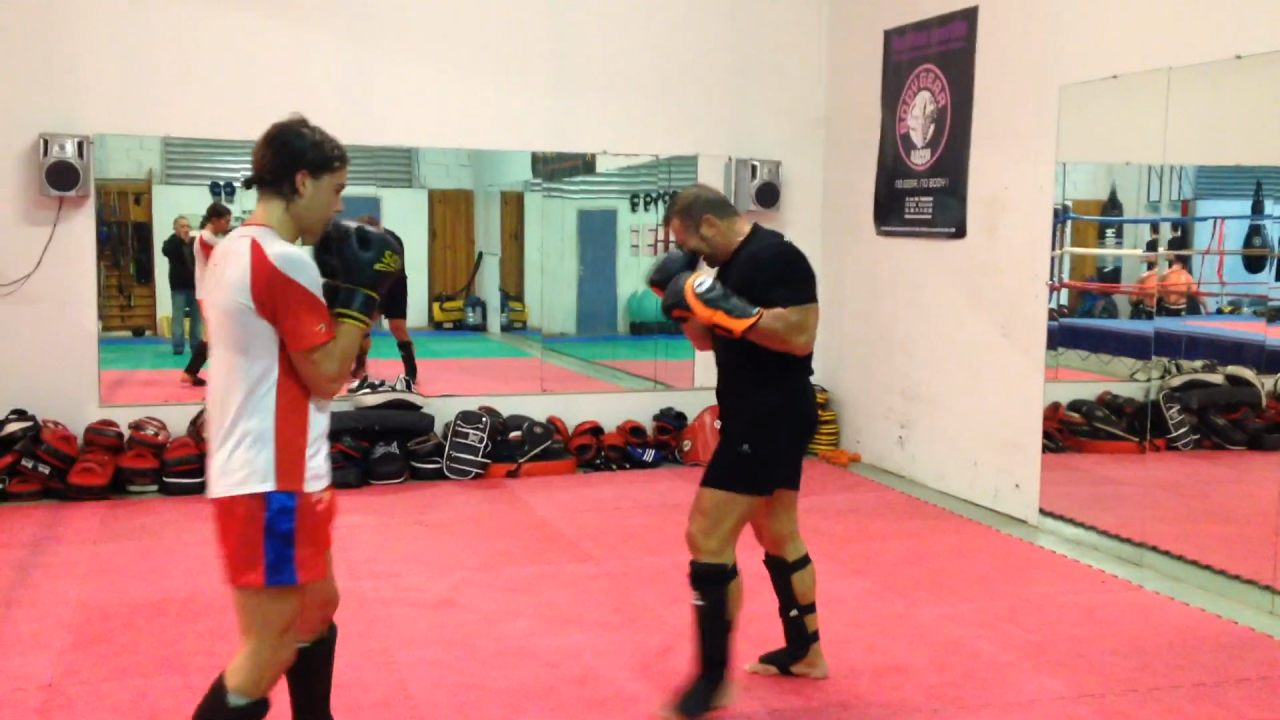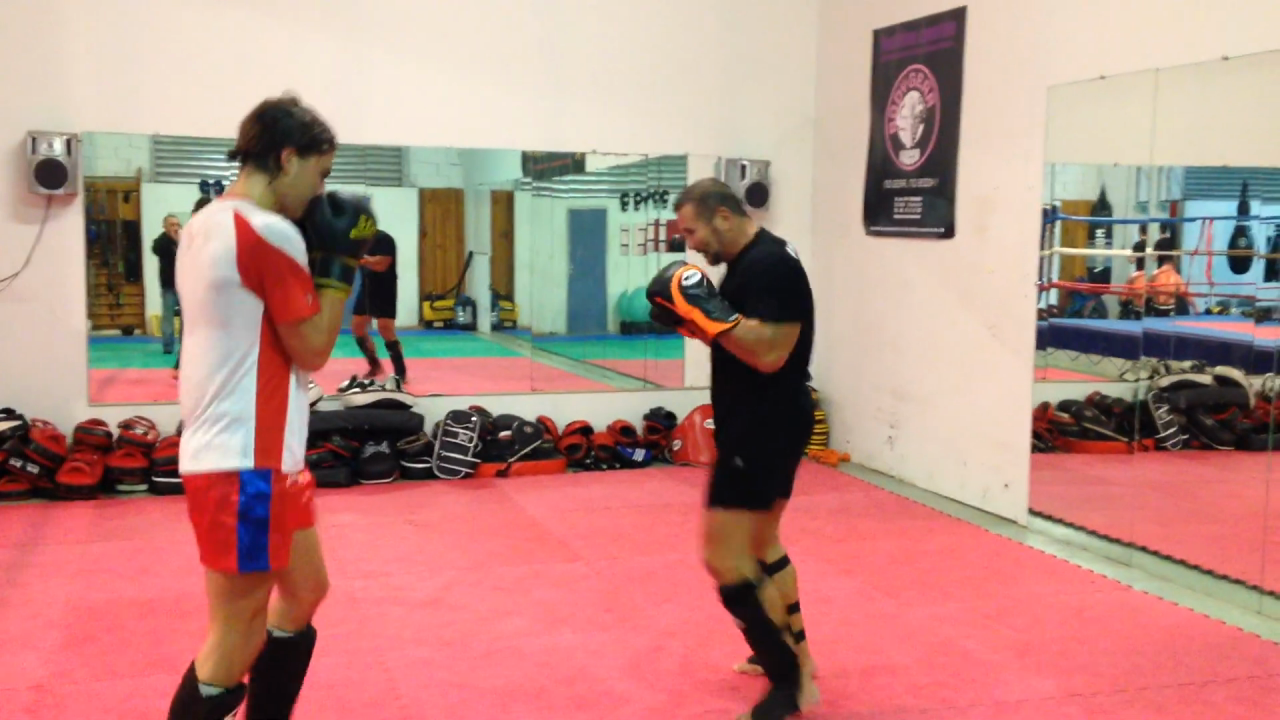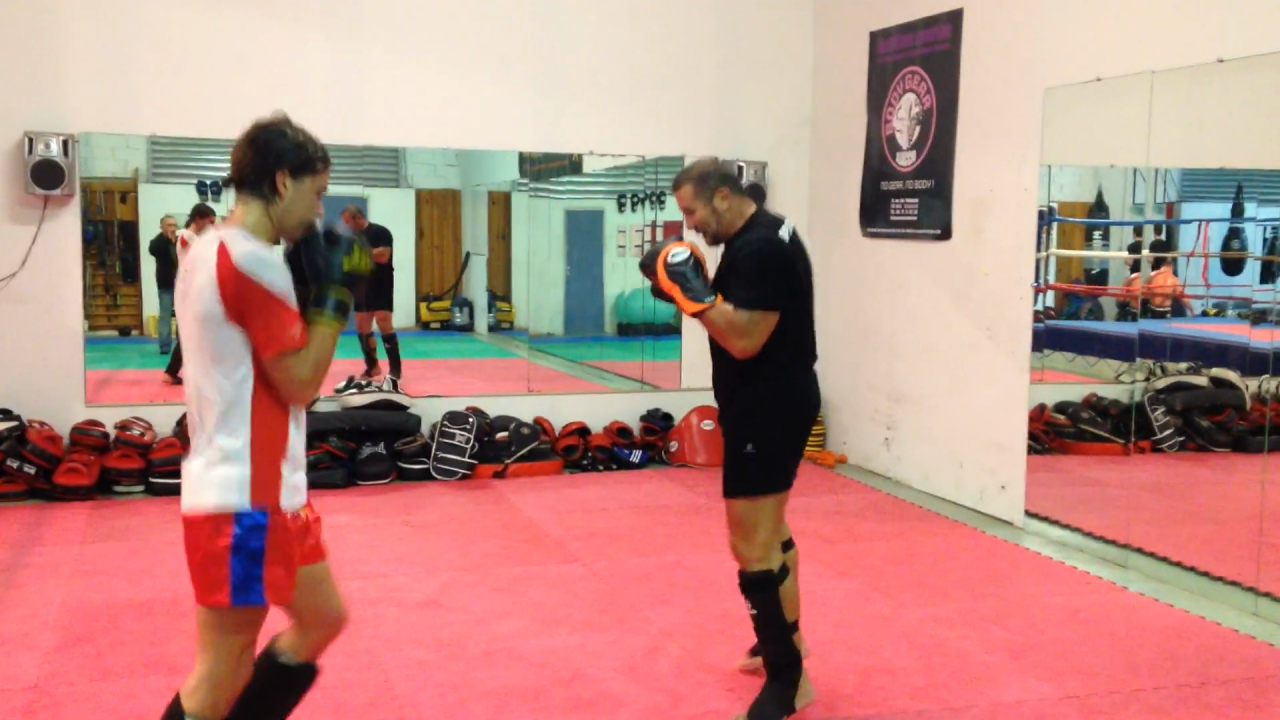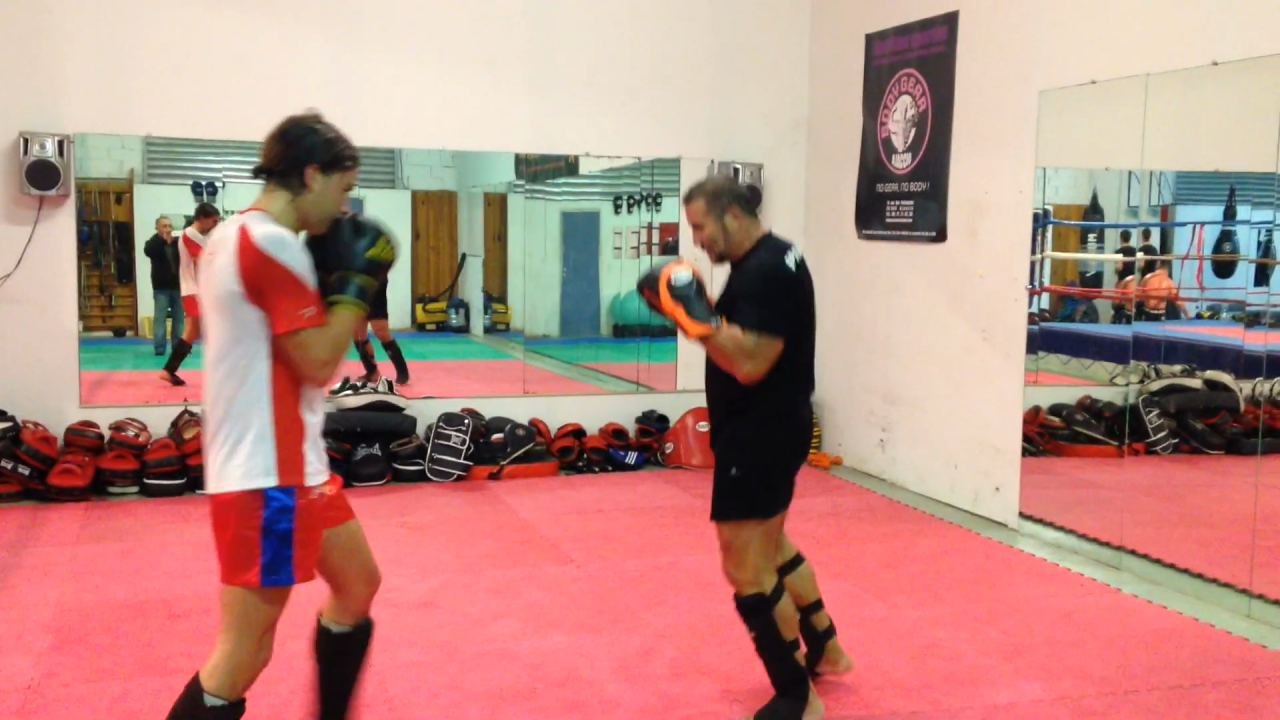
dt=0.2s
person 1, frame 1
left shoulder: (232, 250)
right shoulder: (282, 260)
right elbow: (326, 376)
left wrist: (336, 279)
right wrist: (362, 291)
left hip: (276, 475)
right hip: (270, 484)
left knee: (317, 607)
right knee: (268, 653)
person 1, frame 2
left shoulder: (208, 225)
right shoulder: (268, 233)
right elbow: (312, 349)
left wrist: (316, 255)
right wrist: (339, 261)
left hip: (263, 457)
right hip: (245, 465)
left knee: (305, 593)
right knee: (238, 638)
person 1, frame 3
left shoulder: (214, 249)
right shoulder: (251, 261)
right elbow: (300, 382)
left wrist: (318, 285)
right wrist: (334, 291)
left hip: (273, 491)
right hip: (244, 499)
left knee: (322, 625)
person 1, frame 4
left shoulder: (239, 236)
right shoulder: (269, 243)
right elbow: (320, 360)
left wrist: (340, 274)
right wrist: (357, 280)
left hip: (295, 467)
right hip: (266, 478)
left knee: (359, 584)
right knee: (245, 652)
person 2, frame 1
left shoulder: (773, 256)
right shoulder: (732, 262)
left elbow: (798, 335)
right elbow: (711, 341)
left wrist: (726, 308)
right wrist: (684, 300)
left hip: (771, 415)
right hip: (762, 414)
left knee: (707, 537)
right knee: (779, 534)
right ankle: (805, 650)
person 2, frame 2
left shoulder: (769, 266)
right shoulder: (749, 261)
left elbow: (768, 354)
right elbow: (736, 342)
left wrist: (706, 308)
right wrist: (690, 316)
left hip: (766, 426)
right hip: (762, 422)
left knee: (727, 559)
right knee: (759, 542)
right ankle: (791, 650)
person 2, frame 3
left shoulder: (759, 249)
right shoulder: (763, 237)
left elbow: (744, 339)
left wrist: (691, 291)
right wrist: (693, 288)
left hip: (769, 407)
right hip: (776, 401)
left knee: (753, 546)
right knee: (767, 524)
right ankle: (785, 640)
person 2, frame 4
left shoulder: (765, 273)
right shoulder: (766, 261)
left elbow: (749, 363)
right elbow: (742, 340)
left wrist: (694, 311)
right wrist: (692, 307)
left hip: (761, 434)
right hip: (773, 427)
left knee: (746, 570)
right knee: (769, 545)
right ankle: (824, 647)
